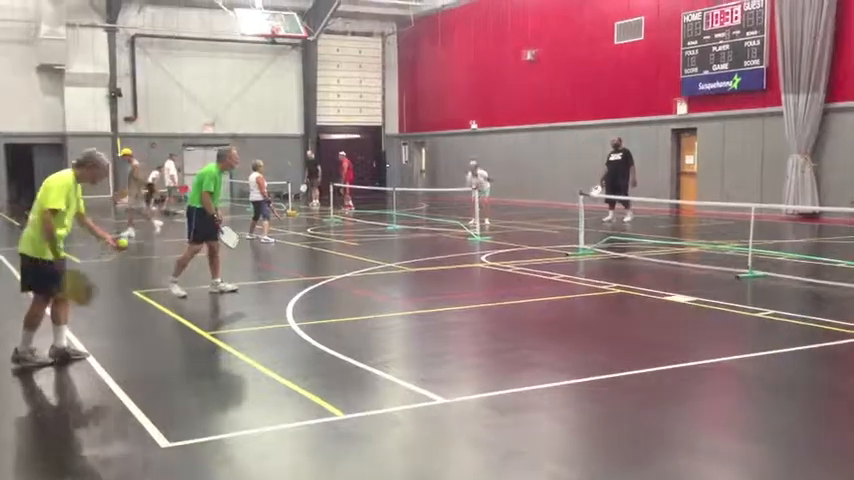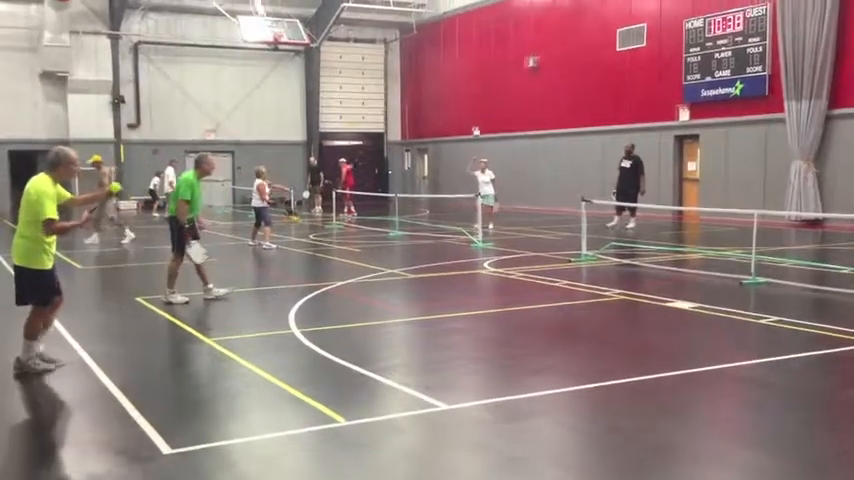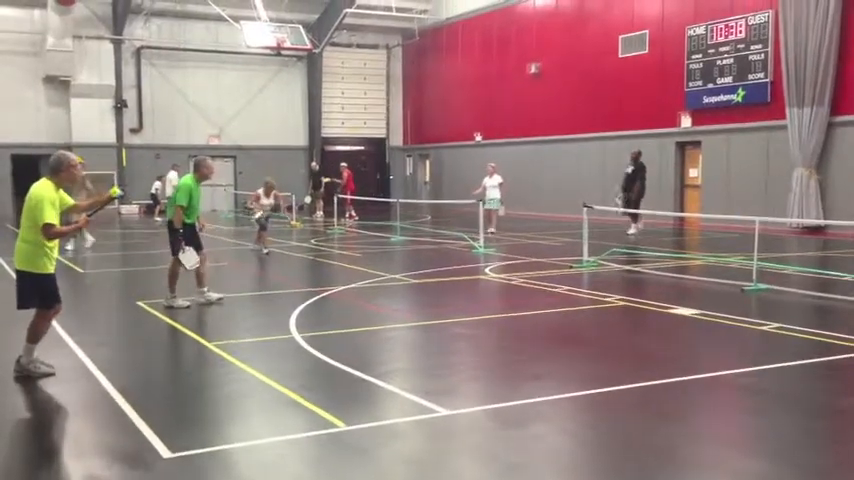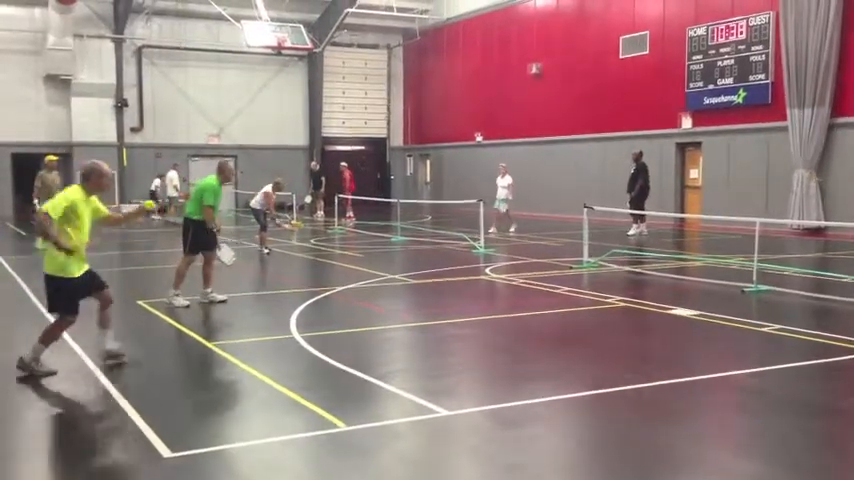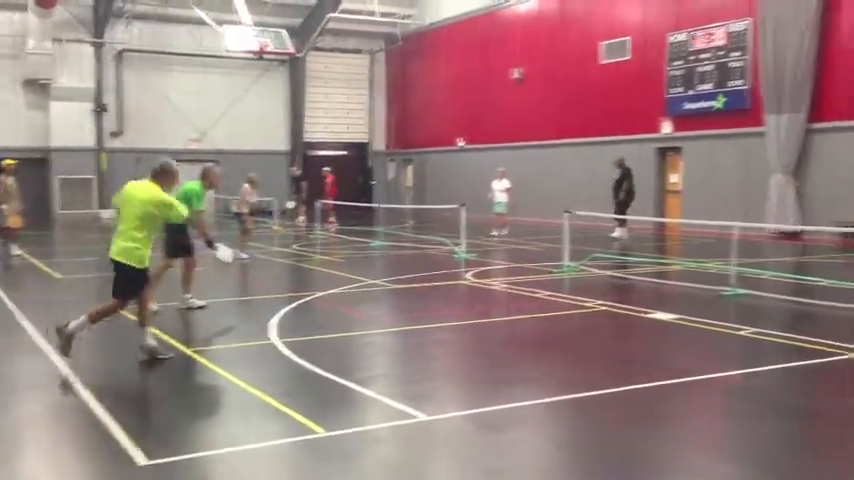
dt=0.5s
person 1, frame 1
left shoulder: (75, 186)
right shoulder: (61, 182)
left elbow: (81, 217)
right elbow: (47, 219)
left wrist: (106, 238)
right wrist: (56, 253)
left hip: (53, 251)
right hip: (39, 250)
left knee: (61, 295)
right knee: (43, 299)
left ankle: (60, 346)
right ankle: (23, 351)
person 1, frame 2
left shoulder: (49, 184)
right shoulder: (42, 187)
left elbow: (73, 201)
right elbow: (52, 228)
left wrist: (102, 194)
right wrist: (79, 223)
left hip: (40, 257)
right hip: (32, 258)
left knee: (54, 301)
right knee: (40, 308)
left ankle: (35, 352)
right ankle: (25, 360)
person 1, frame 3
left shoulder: (53, 190)
right shoulder: (44, 193)
left elbow: (76, 206)
right elbow: (50, 232)
left wrist: (105, 198)
right wrist: (77, 227)
left hip: (41, 262)
right hip: (35, 264)
left knee: (52, 309)
right knee: (45, 312)
left ankle: (28, 357)
right ankle: (25, 363)
person 1, frame 4
left shoulder: (90, 199)
right shoulder: (69, 197)
left elbow: (111, 219)
right elbow: (40, 220)
left wrist: (137, 213)
right wrist: (58, 243)
left hip: (78, 266)
right hip: (61, 269)
left knee: (106, 298)
right knee: (67, 318)
left ankle: (109, 348)
right ankle: (30, 360)
person 1, frame 5
left shoulder: (131, 186)
right shoulder: (160, 198)
left elbow: (118, 204)
right elbow: (182, 215)
left hip: (121, 251)
right hip: (133, 256)
left knee: (143, 297)
right knee: (119, 303)
left ankle: (148, 344)
right ankle: (70, 329)
person 2, frame 1
left shoulder: (218, 172)
right shoulder: (211, 172)
right elbow: (205, 197)
left wrist: (217, 213)
right wrist: (214, 217)
left hip: (207, 213)
right hip: (197, 211)
left knee: (214, 247)
right knee: (194, 247)
left ankle: (216, 283)
right ankle: (173, 281)
person 2, frame 2
left shoulder: (195, 179)
right shoulder: (188, 179)
right elbow: (181, 205)
left wrist: (198, 219)
right wrist: (185, 229)
left hip: (189, 221)
right hip: (180, 221)
right knee: (178, 257)
left ankle: (208, 289)
right ankle: (170, 293)
person 2, frame 3
left shoulder: (196, 183)
right shoulder: (186, 184)
right elbow: (178, 210)
left wrist: (198, 220)
right wrist: (178, 235)
left hip: (190, 224)
right hip: (179, 225)
left knee: (200, 256)
right knee: (178, 260)
left ankle: (203, 293)
right ankle: (171, 298)
person 2, frame 4
left shoulder: (216, 184)
right shoulder: (211, 185)
right elbow: (207, 210)
left wrist: (214, 223)
right wrist: (213, 232)
left hip: (202, 223)
right hip: (193, 222)
left knee: (210, 257)
right knee: (189, 258)
left ankle: (207, 293)
right ankle: (174, 294)
person 2, frame 5
left shoulder: (198, 188)
right shoulder: (195, 189)
right elbow: (197, 216)
left wrist: (203, 233)
right wrist: (207, 237)
left hip: (181, 227)
right hip: (175, 226)
left knee: (190, 262)
right knee: (168, 263)
left ankle: (187, 298)
right ankle: (148, 296)
